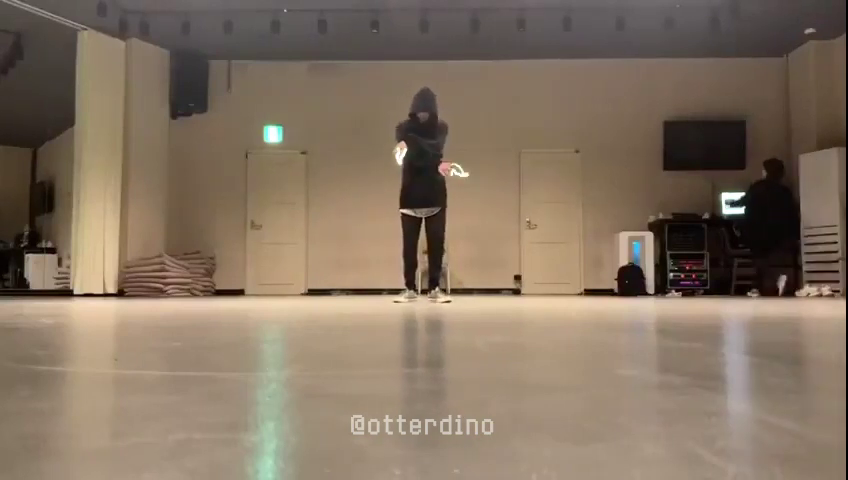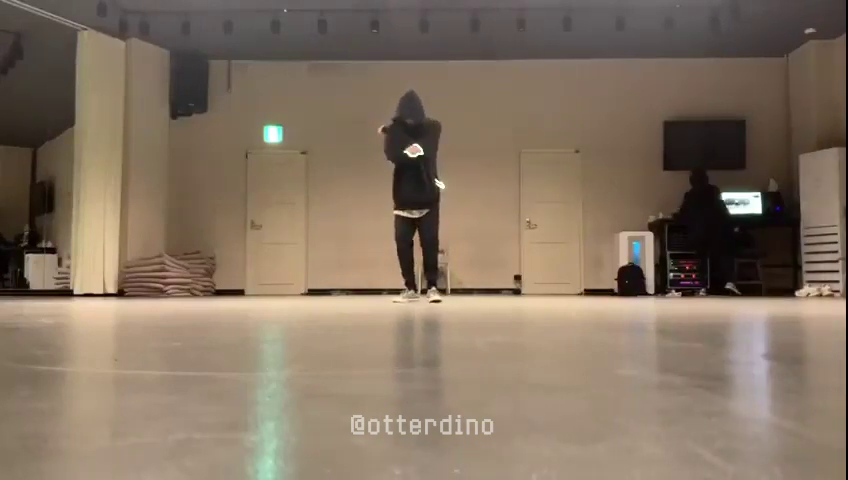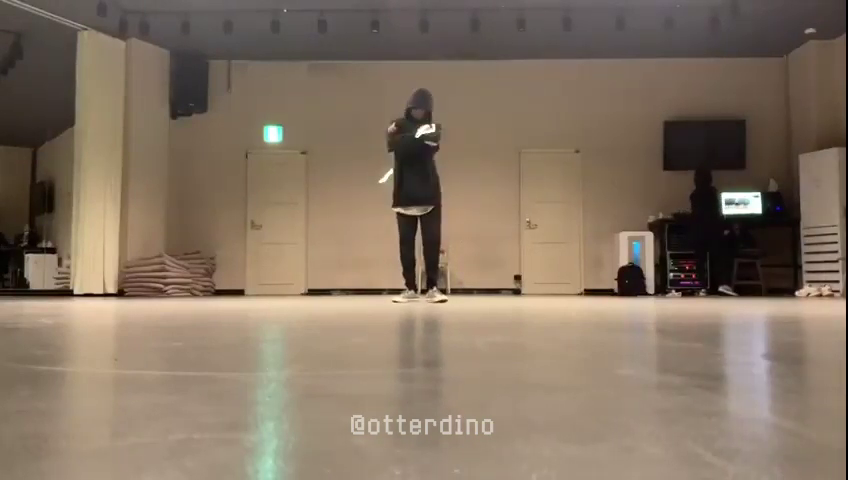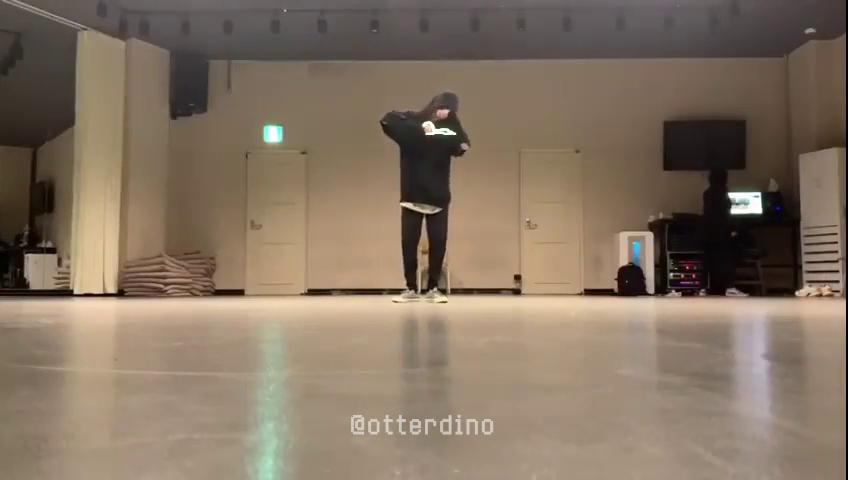
dt=1s
person 1, frame 1
left shoulder: (440, 127)
right shoulder: (404, 128)
left elbow: (434, 146)
right elbow: (413, 152)
left wrist: (412, 142)
right wrist: (437, 163)
left hip: (435, 193)
right hip: (411, 195)
left knee: (436, 242)
right knee: (409, 243)
left ankle: (434, 288)
right ankle: (410, 288)
person 1, frame 2
left shoulder: (432, 128)
right shoulder: (396, 129)
left elbow: (423, 149)
right elbow: (391, 153)
left wrist: (395, 135)
right wrist: (408, 149)
left hip: (427, 194)
right hip: (404, 195)
left knee: (430, 241)
right knee: (402, 241)
left ankle: (432, 287)
right ankle: (410, 287)
person 1, frame 3
left shoulder: (432, 127)
right shoulder: (399, 125)
left elbow: (431, 145)
right elbow: (395, 145)
left wrist: (405, 138)
right wrist: (418, 135)
left hip: (429, 194)
right hip: (405, 194)
left knee: (432, 241)
right knee: (406, 241)
left ankle: (432, 287)
right ankle: (410, 288)
person 1, frame 4
left shoulder: (448, 130)
right shoulder: (413, 120)
left elbow: (463, 146)
right elbow: (387, 121)
left wrist: (451, 120)
right wrist: (419, 129)
left hip: (438, 196)
right hip: (413, 194)
left knee: (438, 242)
right knee: (409, 242)
left ankle: (433, 288)
right ankle: (411, 288)
person 2, frame 1
left shoulder: (758, 186)
right shoulder: (784, 190)
left elbow: (745, 200)
right elbow: (793, 212)
left wrist: (732, 203)
right wrist: (795, 235)
left hip: (758, 229)
right hip: (777, 231)
left knee: (760, 258)
right knee: (764, 258)
left ankle: (780, 276)
right ankle: (757, 289)
person 2, frame 2
left shoulder: (689, 195)
right shoulder: (713, 190)
left elbow: (682, 216)
right elbow: (721, 208)
right wrist: (730, 226)
left hip: (699, 232)
right hip: (717, 228)
left knee: (703, 258)
right knee: (724, 255)
right ankle: (729, 282)
person 2, frame 3
left shoulder: (694, 195)
right shoulder: (712, 192)
right elbow: (716, 213)
right wrist: (723, 228)
left hip: (699, 232)
right hip: (712, 231)
left knee: (702, 259)
right knee: (722, 257)
right ankle: (723, 284)
person 2, frame 4
left shoulder: (707, 193)
right shoulder: (721, 193)
right elbow: (724, 213)
right wrist: (730, 229)
left hip: (709, 231)
right hip: (720, 231)
left knee: (709, 260)
right knee: (727, 259)
left ankle: (708, 287)
right ankle: (729, 288)
